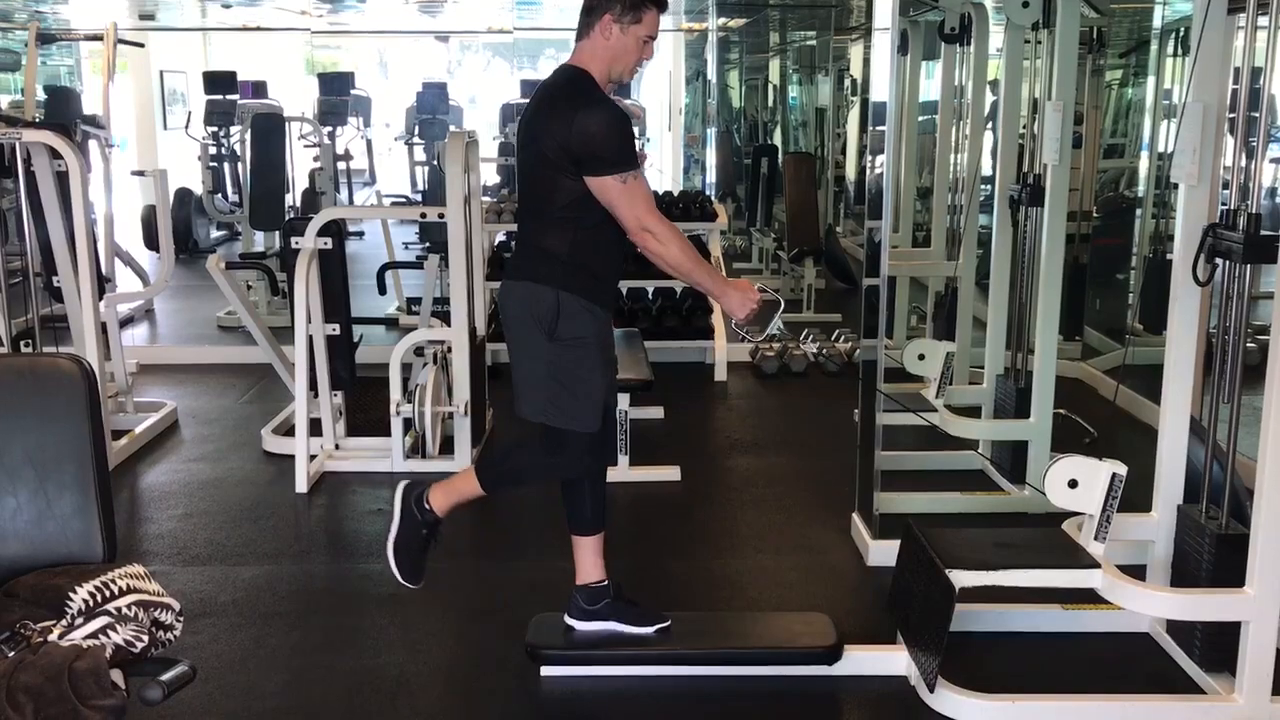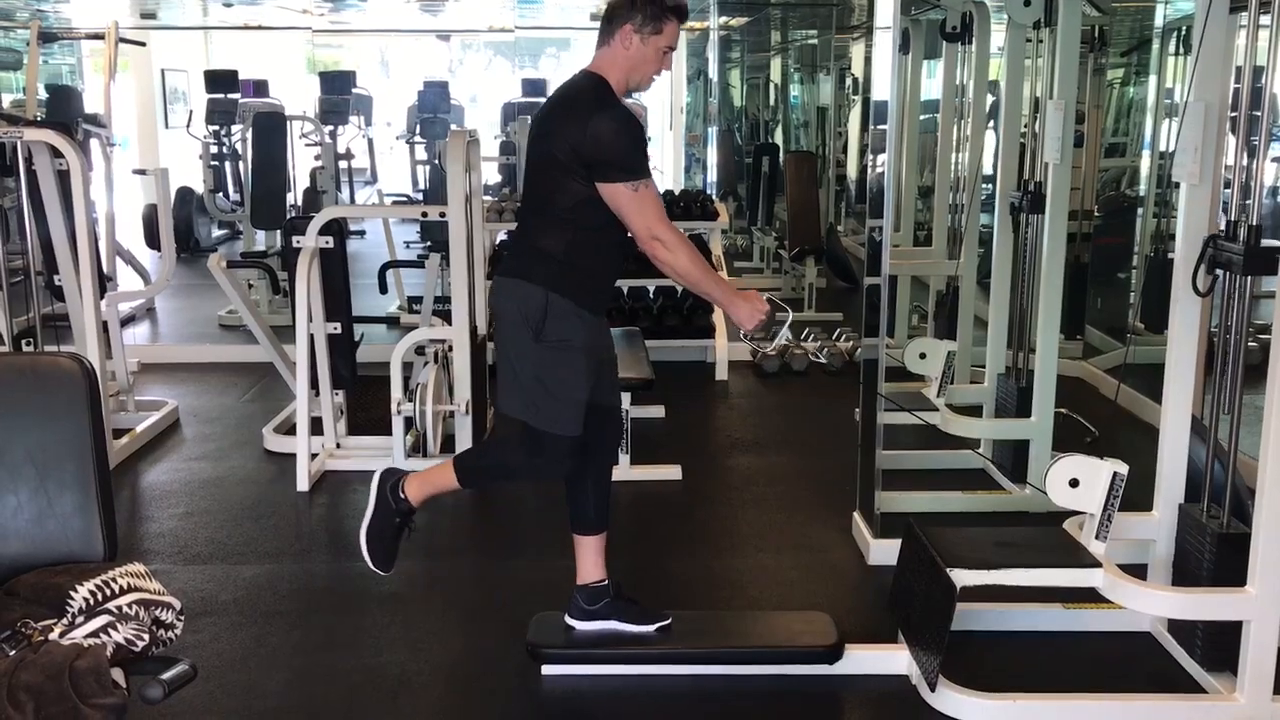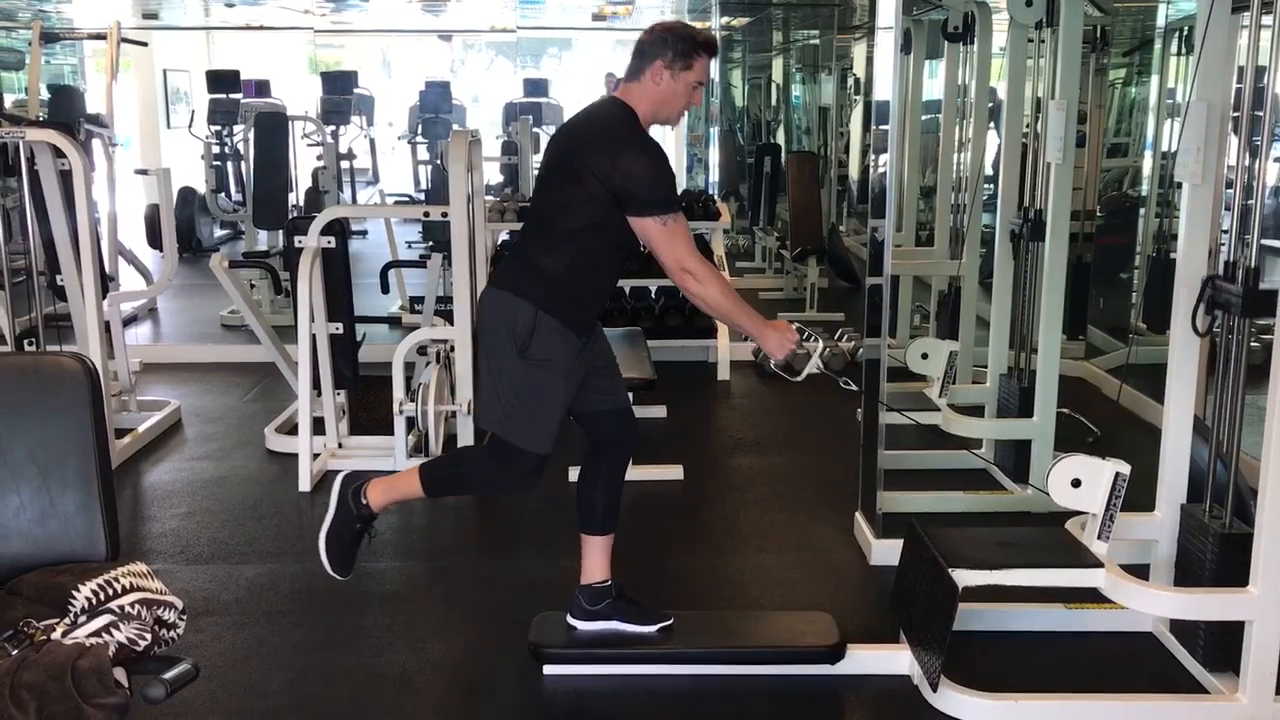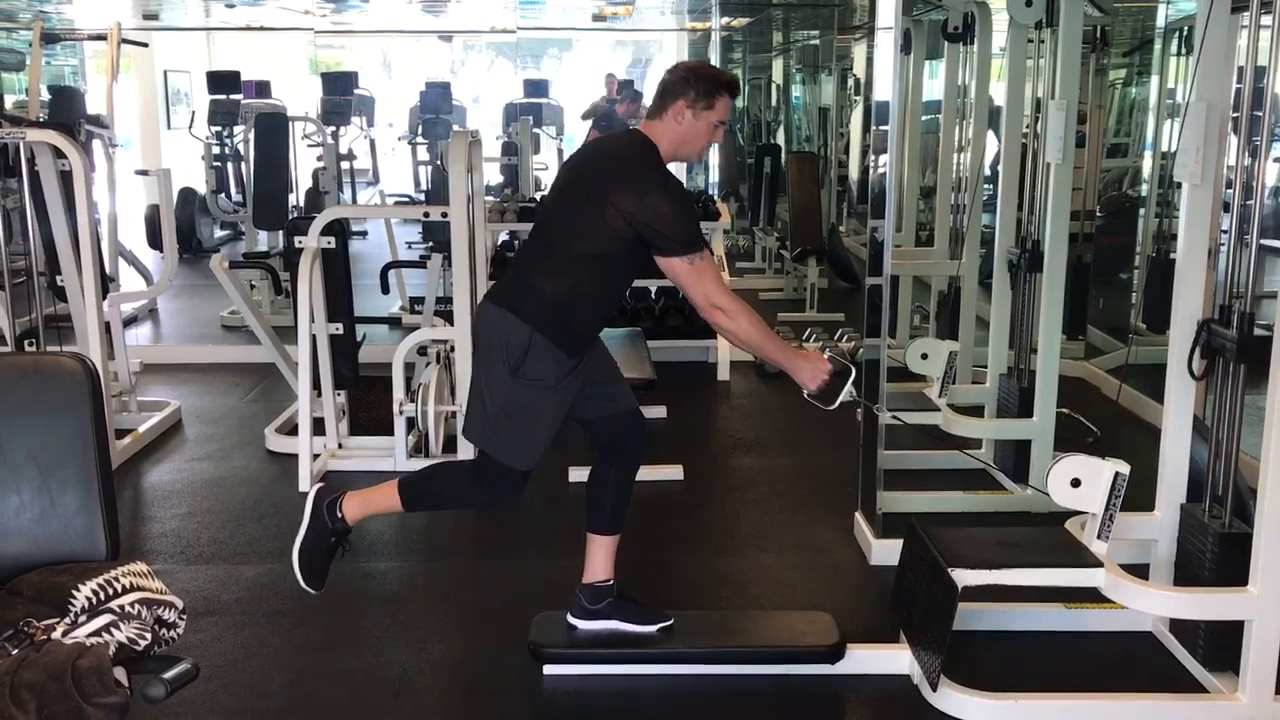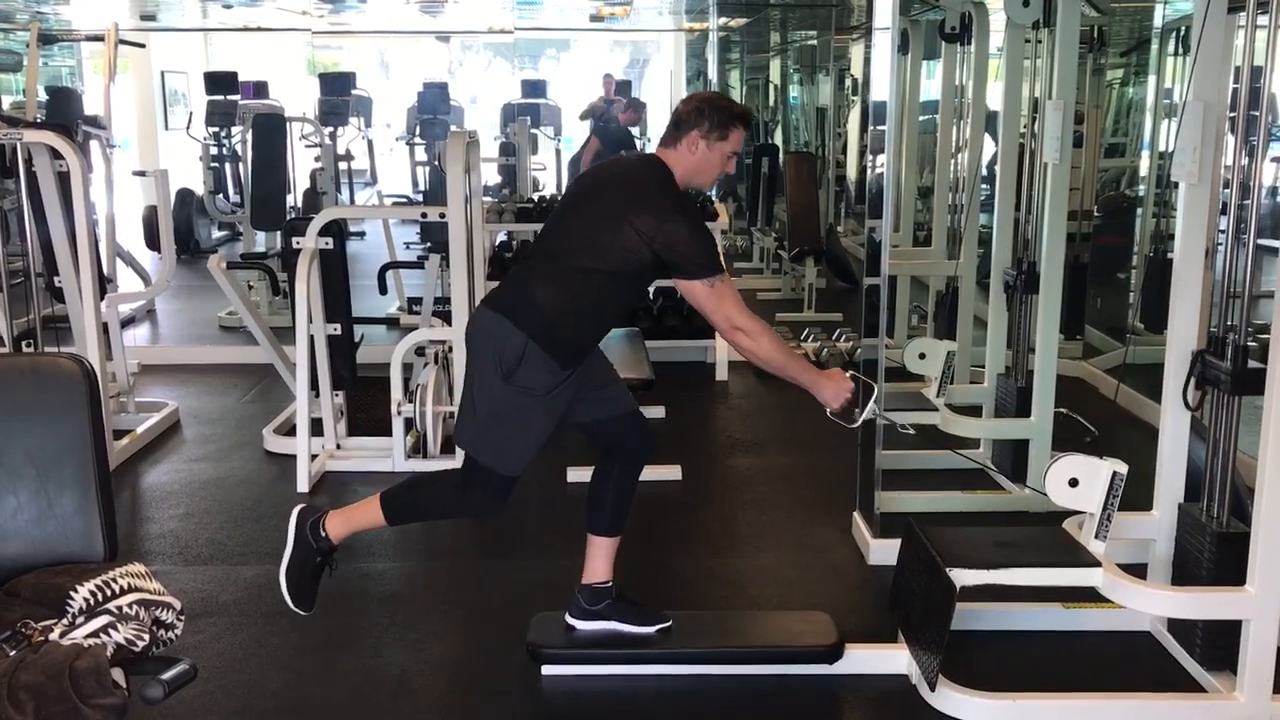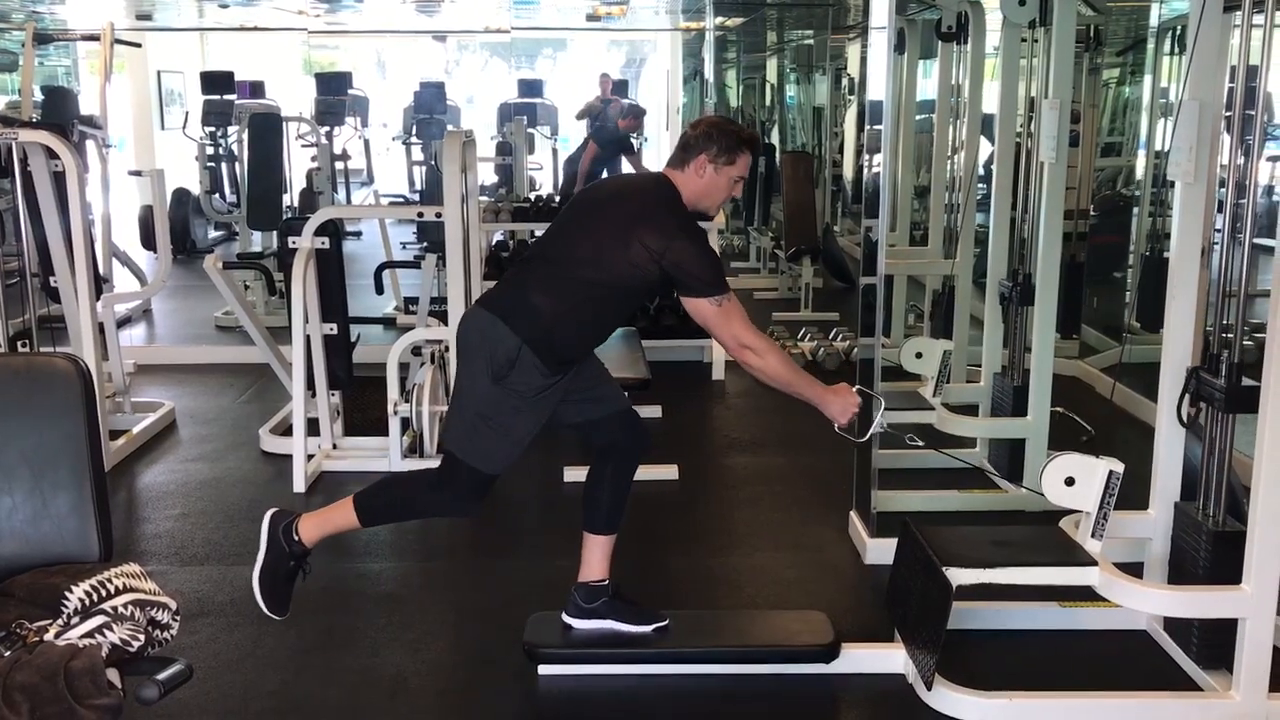
dt=0.3s
person 1, frame 1
left shoulder: (562, 96)
right shoulder: (589, 113)
right elbow: (644, 227)
right wrist: (723, 290)
left hip: (564, 294)
right hip: (554, 299)
left knee: (588, 441)
right knee: (565, 444)
left ankle: (592, 596)
right ankle: (427, 504)
person 1, frame 2
left shoulder: (579, 102)
right shoulder: (604, 119)
right elbow: (655, 236)
right wrist: (731, 301)
left hip: (564, 297)
right hip: (547, 301)
left knee: (596, 437)
right knee: (547, 447)
left ankle: (591, 596)
right ankle: (404, 493)
person 1, frame 3
left shoulder: (597, 125)
right shoulder: (633, 153)
right elbow: (687, 270)
right wrist: (764, 333)
left hip: (558, 313)
right hip: (534, 317)
left knee: (614, 434)
right knee: (516, 462)
left ankle: (595, 595)
right ankle: (362, 498)
person 1, frame 4
left shoulder: (610, 153)
right shoulder: (655, 192)
right elbow: (715, 304)
right wrist: (795, 363)
left hip: (554, 328)
right hip: (528, 336)
left knee: (624, 435)
right knee: (497, 479)
left ankle: (596, 595)
right ankle: (339, 511)
person 1, frame 5
left shoulder: (624, 175)
right shoulder: (671, 217)
right elbow: (738, 327)
right wrist: (818, 382)
left hip: (550, 337)
right hip: (521, 344)
left knee: (628, 439)
right knee: (483, 487)
left ankle: (593, 598)
right ankle: (322, 530)
person 1, frame 6
left shoulder: (629, 192)
right shoulder: (677, 237)
right elbow: (746, 346)
right wrist: (826, 399)
left hip: (542, 342)
right hip: (513, 349)
left knee: (623, 439)
right knee: (460, 487)
left ankle: (591, 595)
right ankle: (296, 534)
